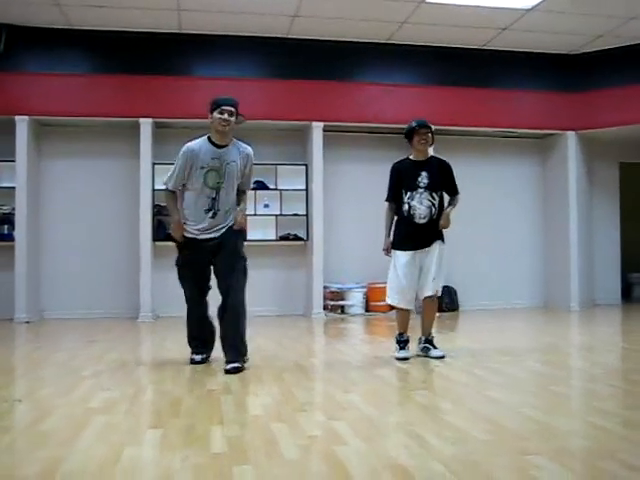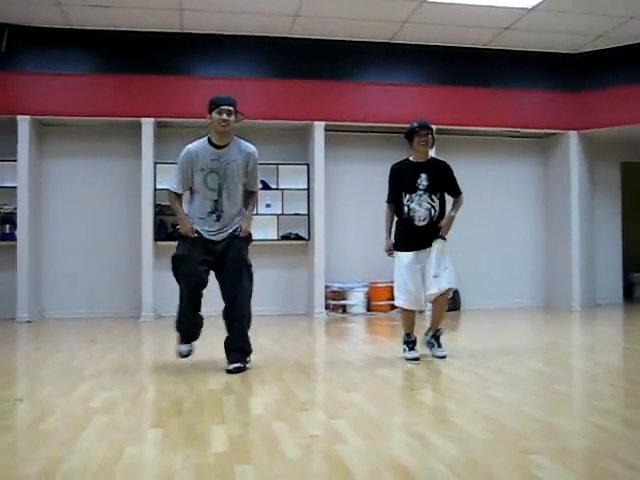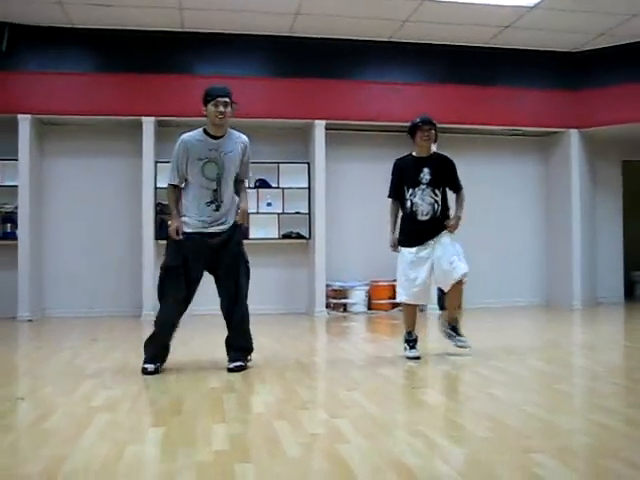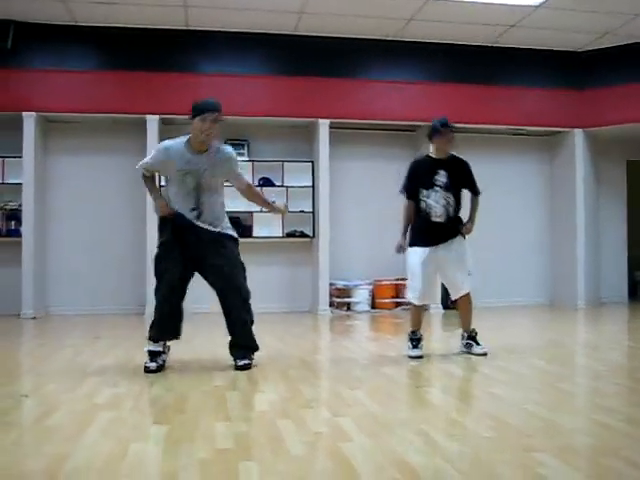
dt=0.2s
person 1, frame 1
left shoulder: (245, 153)
right shoulder: (191, 150)
right elbow: (172, 188)
left wrist: (241, 210)
right wrist: (175, 218)
left hip: (228, 232)
right hip: (193, 234)
left knee: (233, 291)
right knee: (195, 295)
left ankle: (235, 354)
right ankle: (200, 346)
person 1, frame 2
left shoulder: (248, 152)
right shoulder: (191, 152)
right elbow: (176, 192)
left wrist: (247, 217)
right wrist: (182, 218)
left hip: (233, 235)
right hip: (197, 234)
left knee: (238, 297)
right knee: (190, 285)
left ankle: (238, 354)
right ankle: (187, 334)
person 1, frame 3
left shoulder: (241, 143)
right shoulder: (186, 142)
right elbow: (174, 184)
left wrist: (243, 202)
right wrist: (174, 217)
left hip: (228, 230)
right hip: (190, 230)
left knee: (235, 294)
right knee: (175, 293)
left ankle: (239, 352)
right ankle: (155, 354)
person 1, frame 4
left shoulder: (225, 155)
right shoulder: (168, 150)
left elbow: (244, 186)
right elbow: (146, 171)
left wrist: (269, 206)
right wrist: (157, 197)
left hip: (217, 231)
right hip: (179, 228)
left knee: (235, 290)
right knee: (169, 285)
left ankle: (243, 350)
right ankle: (158, 345)
person 2, frame 1
left shoulder: (441, 166)
right shoulder: (399, 168)
left elbow: (454, 195)
right elbow: (391, 205)
left wrist: (447, 212)
right wrist: (387, 236)
left hip: (432, 239)
right hip: (404, 240)
left knee: (430, 292)
right knee: (402, 294)
left ankle: (426, 341)
right ankle: (402, 341)
person 2, frame 2
left shoulder: (441, 168)
right shoulder: (398, 169)
left elbow: (458, 196)
right elbow: (391, 206)
left wrist: (450, 216)
right wrist: (388, 237)
left hip: (434, 239)
right hip: (406, 242)
left knee: (443, 288)
right knee: (407, 295)
left ankle: (433, 335)
right ankle: (409, 341)
person 2, frame 3
left shoulder: (444, 162)
right shoulder: (401, 165)
left elbow: (459, 191)
right elbow: (395, 201)
left wrist: (458, 215)
right wrist: (393, 232)
left hip: (440, 233)
right hip: (410, 238)
left knee: (457, 277)
right knee: (410, 292)
left ankle: (451, 324)
right ankle: (410, 340)
person 2, frame 4
left shoulder: (460, 165)
right shoulder: (418, 166)
left elbow: (475, 194)
right elbow: (411, 202)
left wrist: (471, 221)
right wrist: (403, 234)
left hip: (452, 237)
right hip: (422, 239)
left knee: (462, 289)
right knee: (418, 293)
left ankle: (468, 338)
right ankle: (414, 338)
